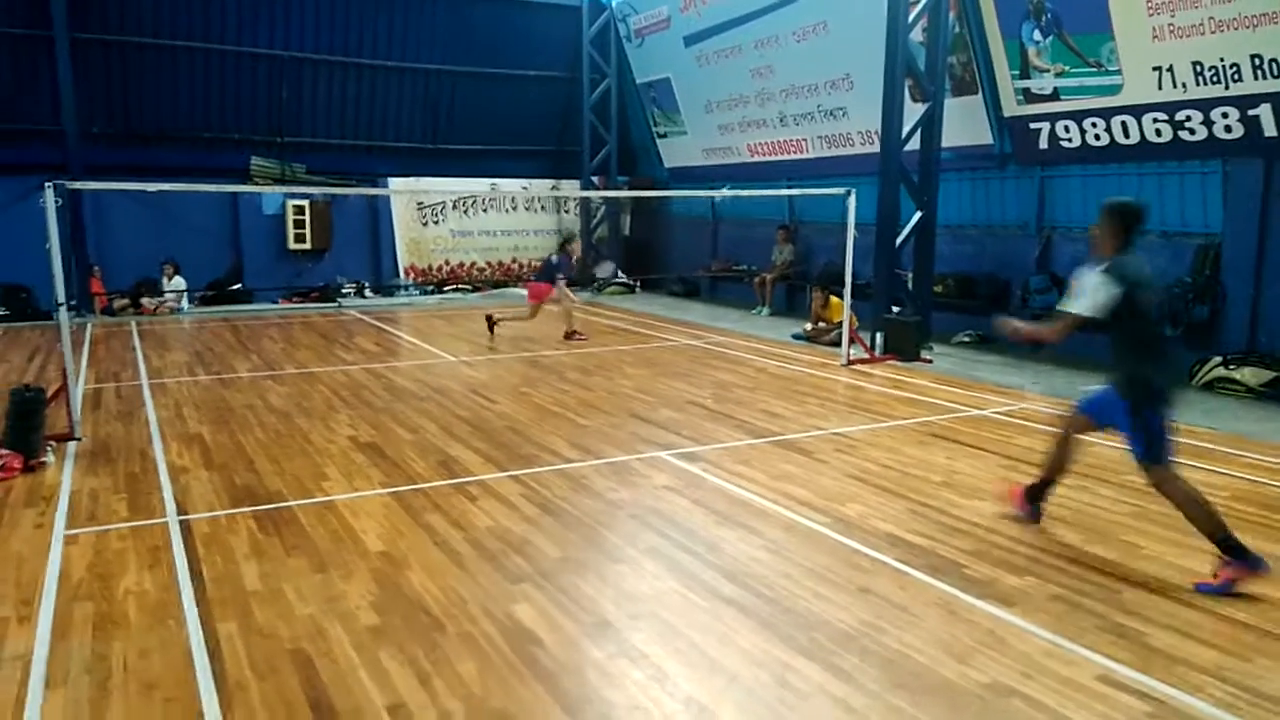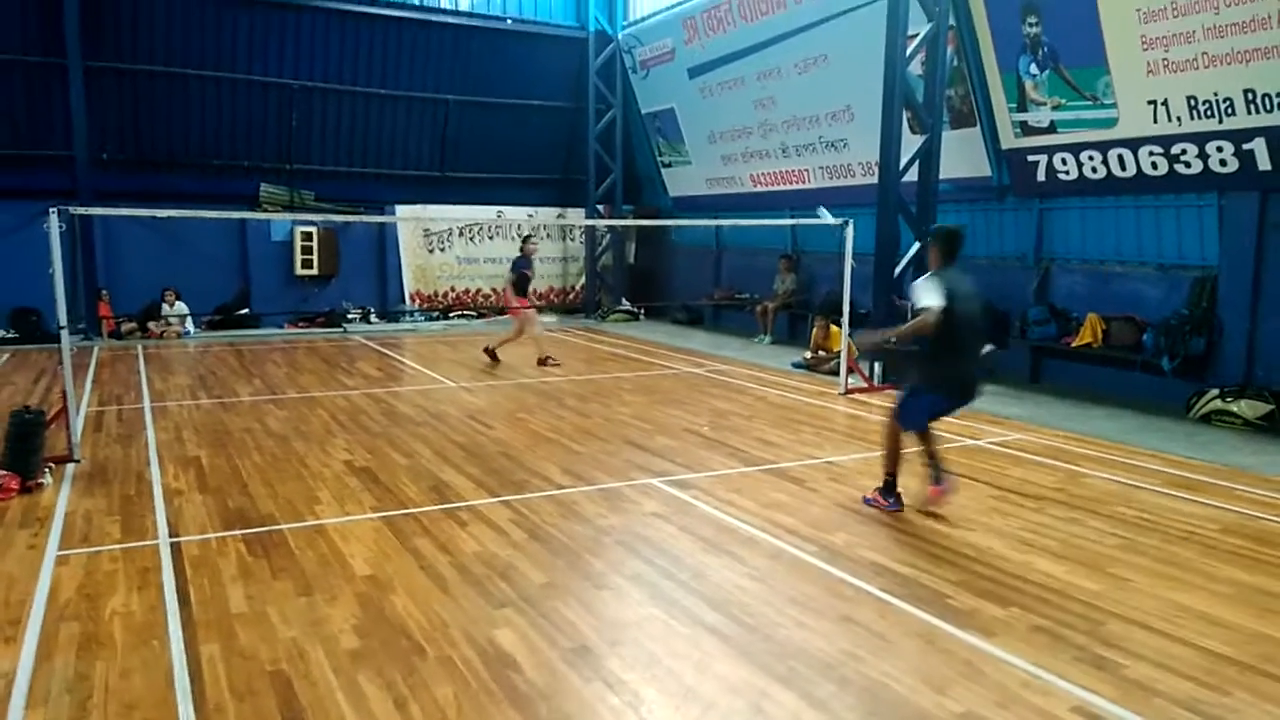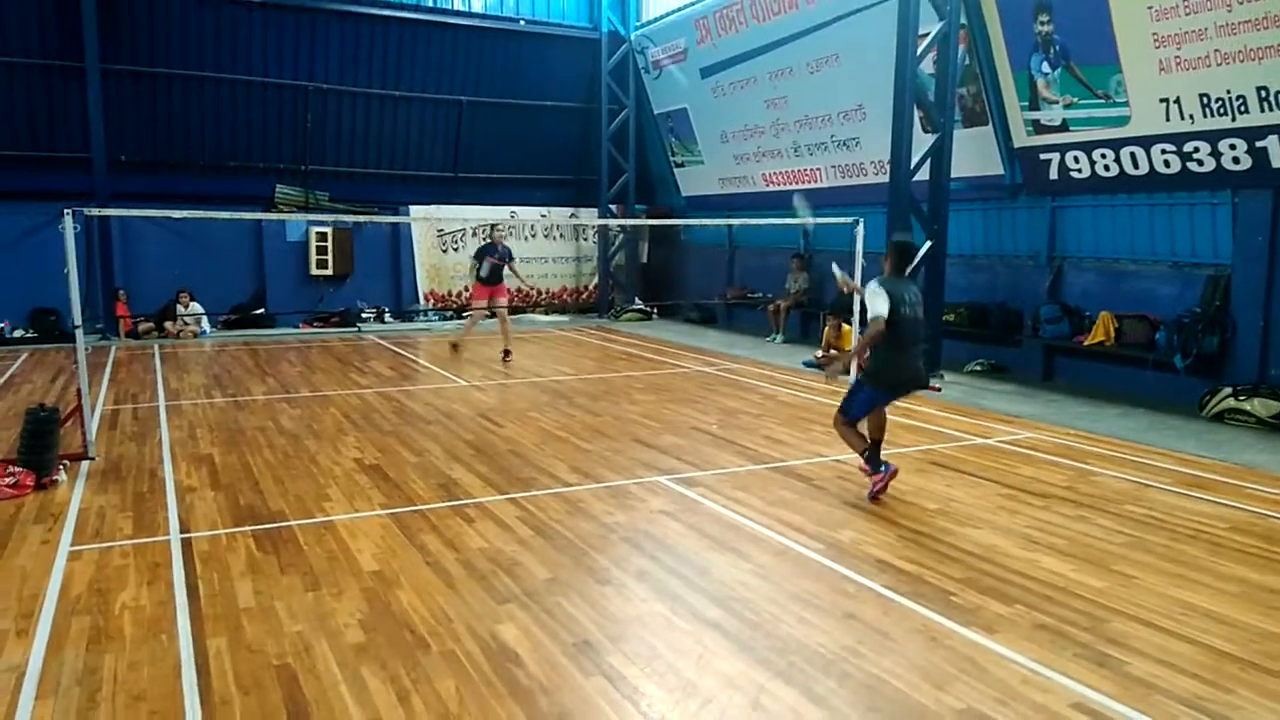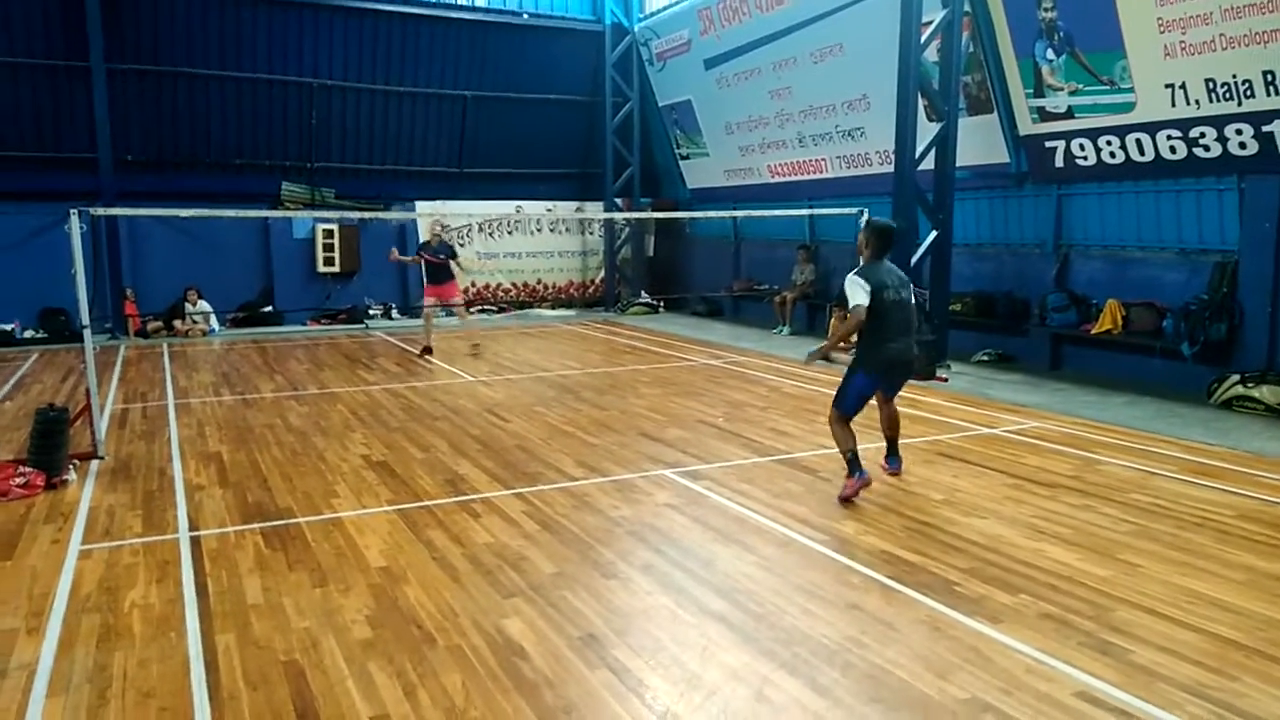
dt=0.4s
person 1, frame 1
left shoulder: (1099, 276)
right shoulder: (1135, 270)
left elbow: (1057, 331)
left wrist: (1020, 329)
left hip: (1139, 387)
right hip: (1140, 381)
left knee: (1159, 475)
right knee: (1071, 425)
left ankle: (1239, 558)
right ankle: (1034, 498)
person 1, frame 2
left shoulder: (928, 283)
right shoulder: (965, 283)
left elbow: (927, 321)
left wrist: (882, 336)
left hip: (938, 379)
right hip: (967, 383)
left knee: (895, 427)
right knee: (918, 421)
left ankle: (888, 493)
right ankle: (937, 478)
person 1, frame 3
left shoulder: (877, 288)
right shoulder: (912, 292)
left elbow: (878, 327)
left wrist: (853, 355)
right wrist: (855, 289)
left hip: (884, 371)
right hip: (913, 374)
left knee: (843, 422)
right knee: (875, 406)
left ankle: (878, 467)
right ankle: (873, 461)
person 1, frame 4
left shoulder: (858, 278)
right shoulder: (901, 276)
left elbow: (858, 319)
left wrist: (826, 347)
left hip: (873, 360)
right hip: (905, 358)
left knee: (838, 418)
right knee: (885, 402)
left ankle: (855, 473)
right ankle: (893, 458)
